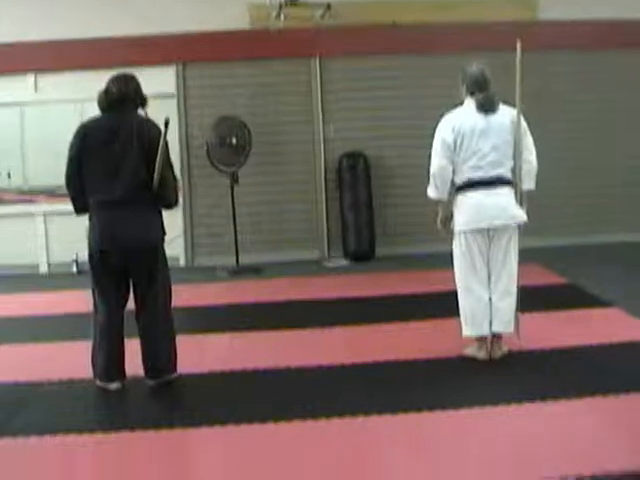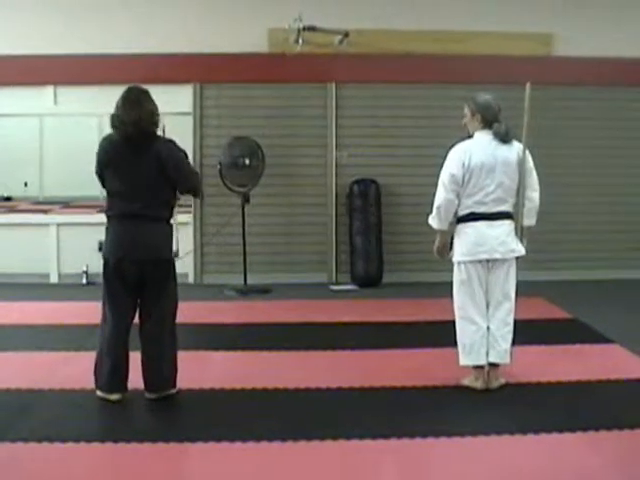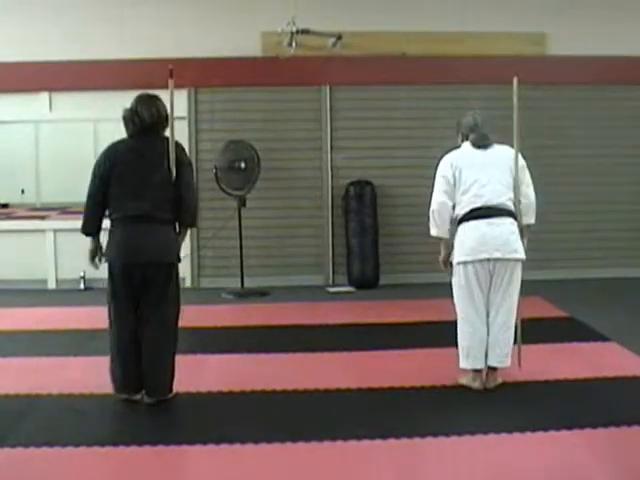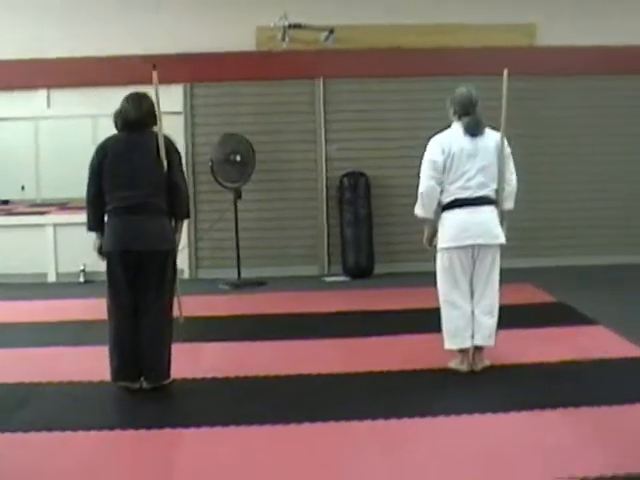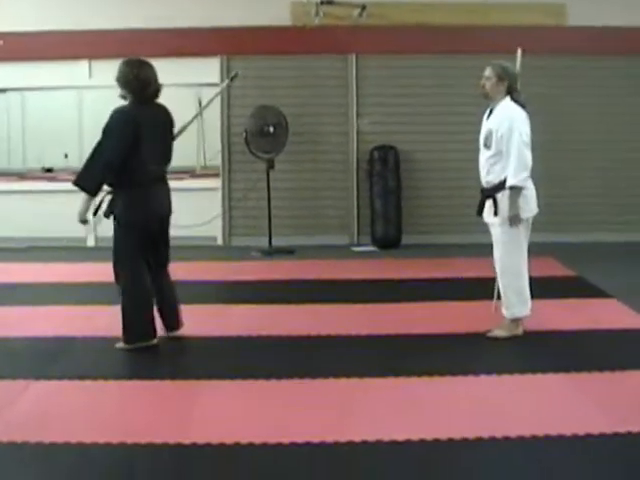
dt=1s
person 1, frame 1
left shoulder: (85, 132)
right shoulder: (147, 129)
left elbow: (73, 182)
right elbow: (165, 180)
right wrist: (168, 200)
left hip: (103, 228)
right hip: (143, 226)
left knee: (107, 305)
right knee: (153, 302)
left ankle: (108, 374)
right ankle: (159, 370)
person 1, frame 2
left shoulder: (108, 147)
right shoulder: (165, 150)
right elbow: (194, 186)
left hip: (119, 239)
right hip: (156, 240)
left knee: (116, 315)
right knee: (158, 316)
left ankle: (110, 384)
right ankle: (159, 384)
person 1, frame 3
left shoulder: (113, 152)
right shoulder: (174, 152)
left elbow: (95, 199)
right elbow: (187, 200)
left wrist: (94, 240)
right wrist: (180, 235)
left hip: (123, 242)
right hip: (161, 243)
left knee: (123, 319)
right knee: (160, 319)
left ankle: (129, 386)
right ankle: (158, 388)
person 1, frame 4
left shoulder: (106, 148)
right shoulder: (164, 145)
left elbow: (94, 195)
right elbow: (179, 190)
left wrist: (99, 234)
right wrist: (177, 230)
left hip: (119, 232)
right hip: (157, 232)
left knee: (122, 307)
right knee: (156, 306)
left ankle: (127, 374)
right ankle: (155, 374)
person 1, frame 5
left shoulder: (124, 116)
right shoulder: (162, 114)
left elbow: (106, 158)
left wrist: (88, 199)
left hip: (134, 201)
right hip: (158, 197)
left knee: (130, 267)
right knee: (157, 262)
left ankle: (140, 334)
right ankle: (171, 322)
person 2, frame 1
left shoulder: (452, 120)
right shoulder: (511, 116)
left elbow: (440, 167)
right elbow: (528, 160)
left wrist: (443, 206)
right wrist: (522, 196)
left hip: (470, 204)
right hip: (504, 201)
left knee: (472, 276)
right knee: (503, 273)
left ankle: (480, 343)
right ankle: (498, 340)
person 2, frame 2
left shoulder: (462, 151)
right shoulder: (518, 151)
left elbow: (446, 198)
right elbow: (531, 196)
left wrist: (441, 235)
right wrist: (522, 230)
left hip: (470, 235)
right hip: (504, 234)
left knee: (471, 306)
right knee: (502, 304)
left ankle: (478, 373)
right ankle: (494, 372)
person 2, frame 3
left shoulder: (452, 159)
right shoulder: (509, 153)
left elbow: (441, 205)
right elbow: (527, 197)
left wrist: (445, 245)
right wrist: (523, 234)
left hip: (472, 235)
right hip: (506, 233)
left knee: (471, 307)
right knee: (503, 306)
left ankle: (475, 372)
right ankle: (493, 371)
person 2, frame 4
left shoulder: (441, 141)
right shoulder: (495, 139)
left elbow: (429, 187)
right elbow: (509, 182)
left wrist: (429, 224)
right wrist: (500, 214)
left hip: (455, 221)
right hip: (487, 219)
left knee: (454, 290)
right knee: (486, 289)
left ankle: (462, 354)
right ankle: (479, 353)
person 2, frame 5
left shoulder: (512, 115)
right shoulder: (493, 113)
left elbow: (519, 161)
left wrist: (513, 202)
left hip: (510, 197)
right hip: (499, 196)
left knee: (510, 260)
right knee: (507, 259)
left ankle: (514, 322)
right ankle: (515, 316)
